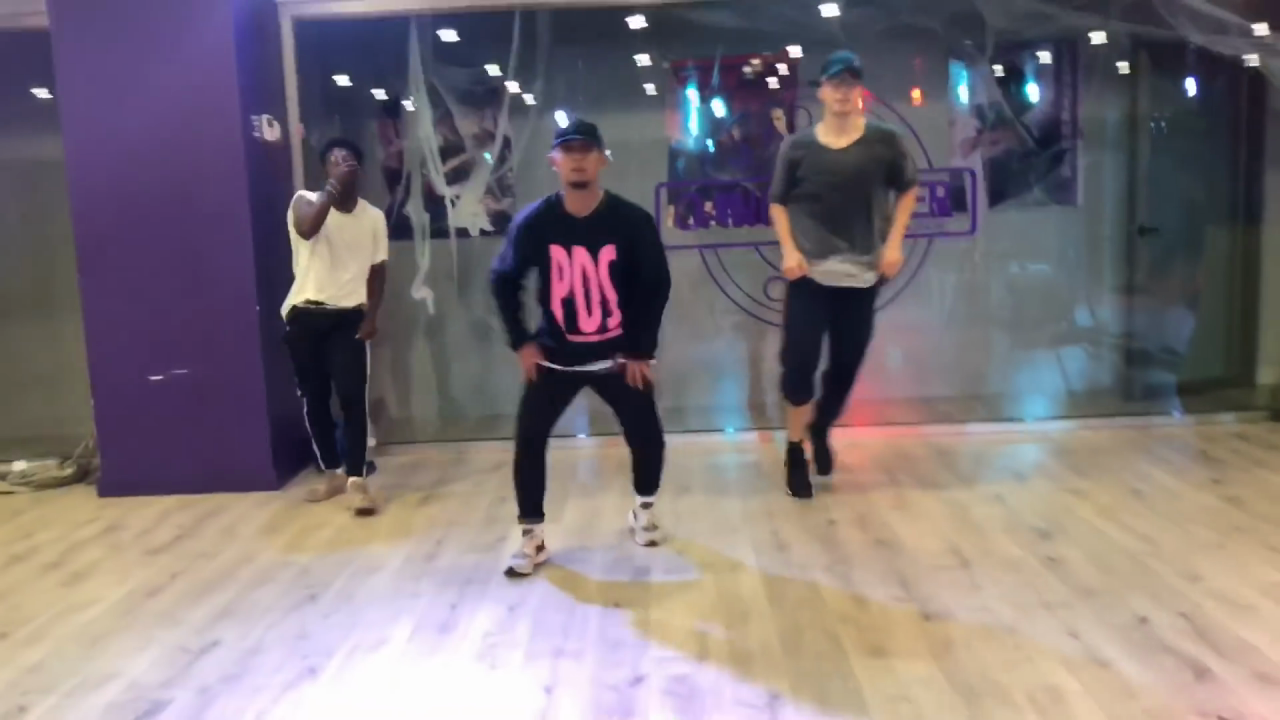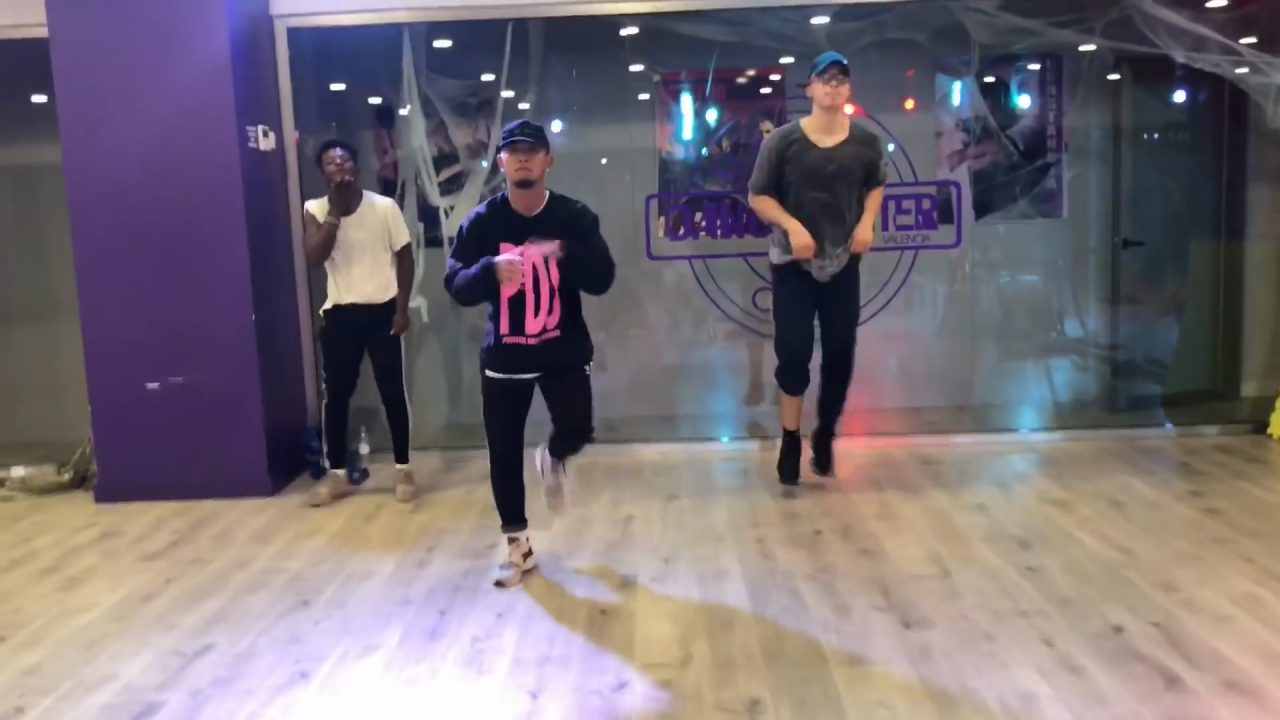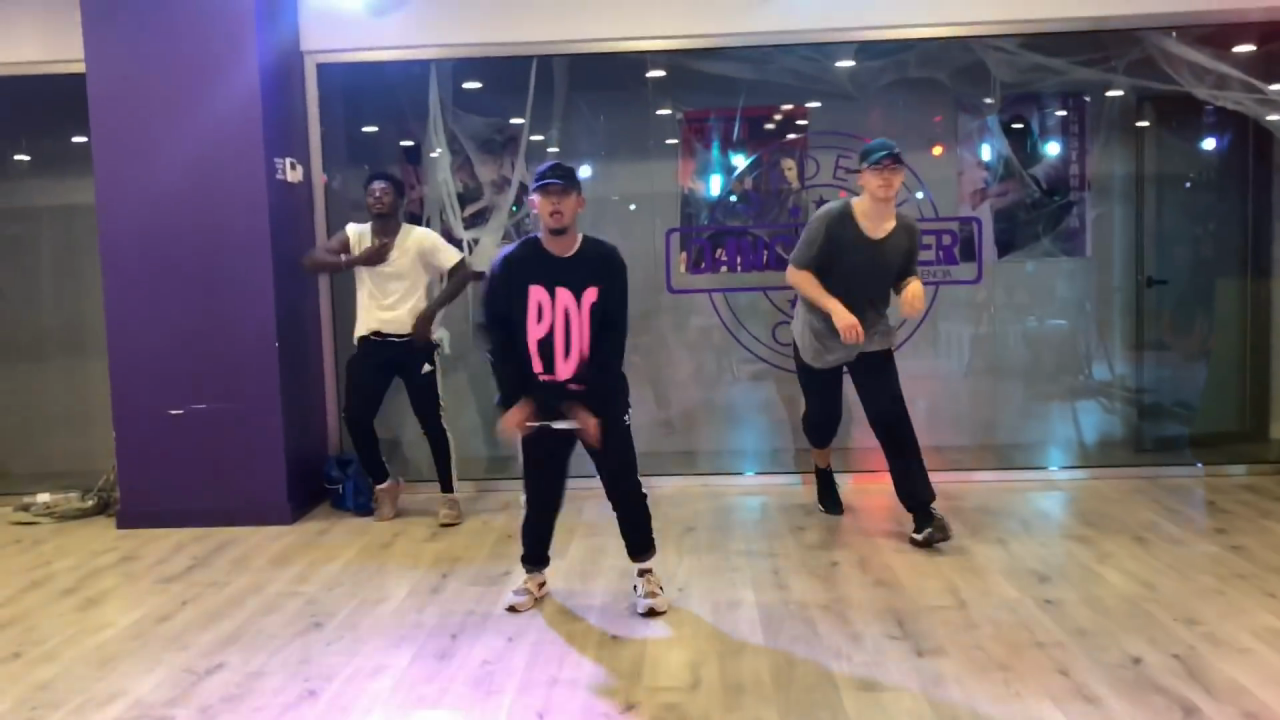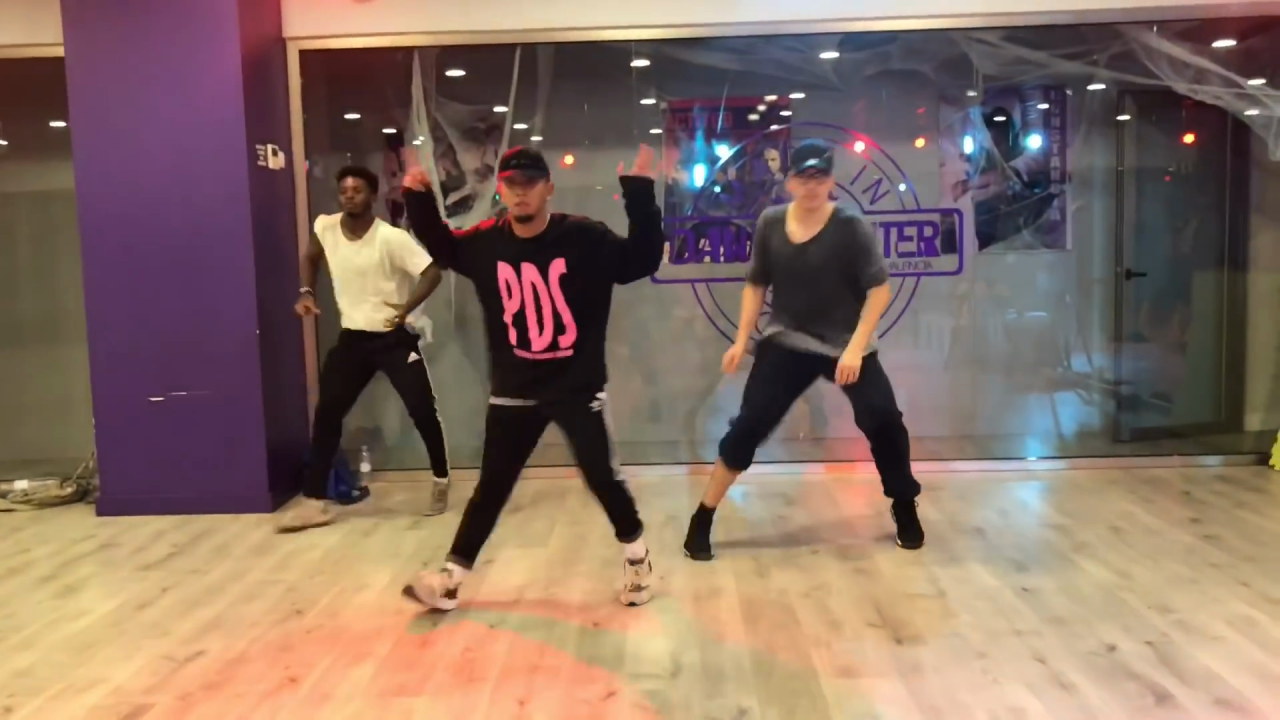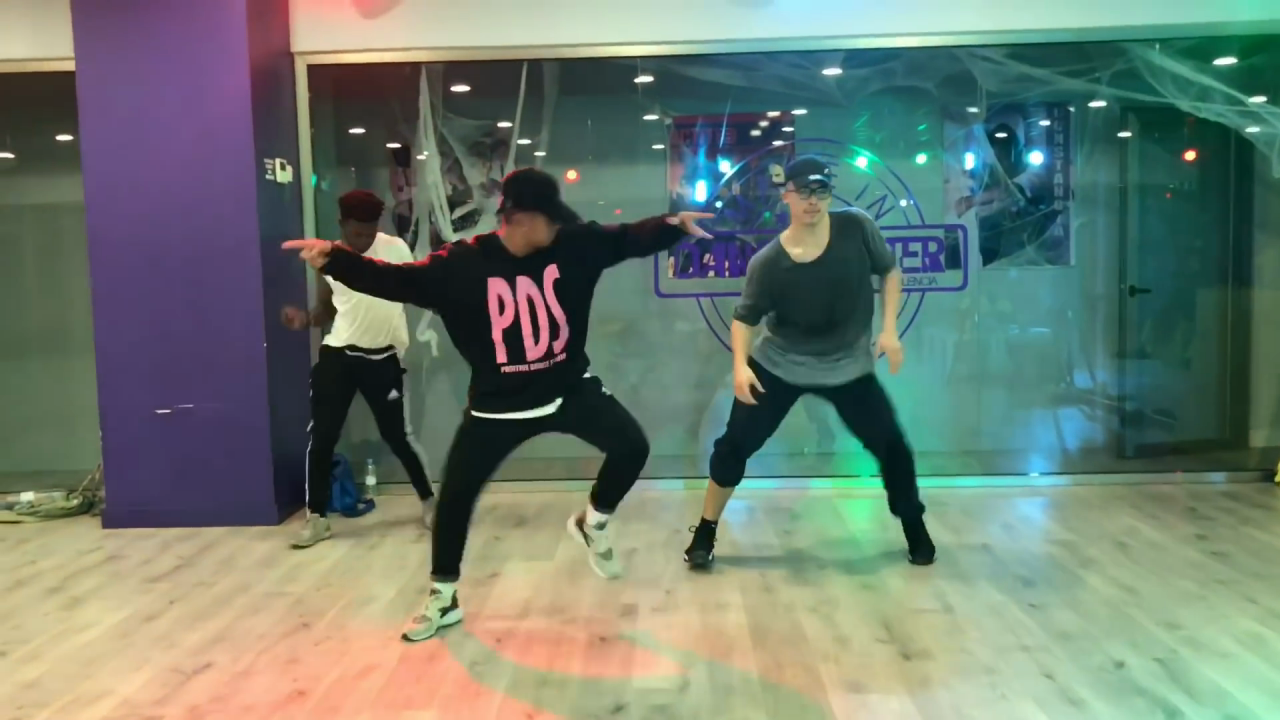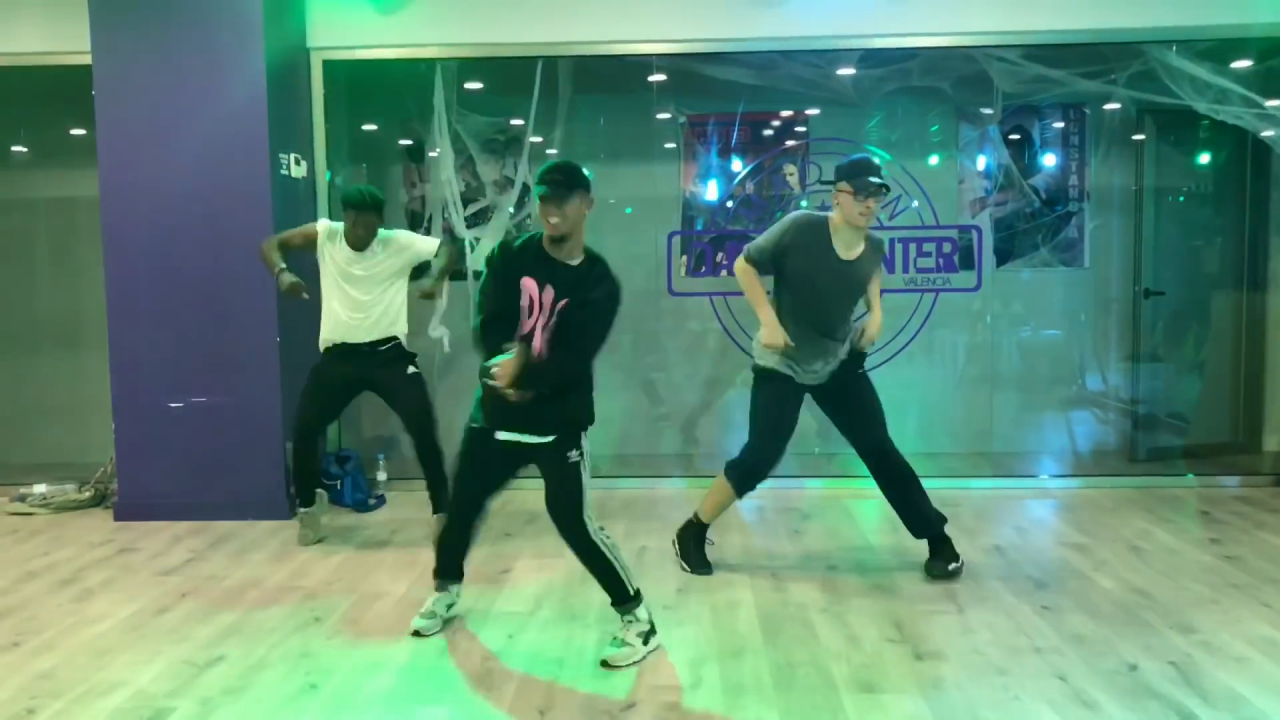
dt=0.4s
person 1, frame 1
left shoulder: (632, 221)
right shoulder: (534, 221)
left elbow: (656, 285)
right elbow: (505, 279)
left wrist: (643, 348)
right wrist: (520, 339)
left hip: (616, 353)
right hip: (556, 353)
left knee: (646, 435)
right knee: (530, 439)
left ankle: (644, 510)
right ankle: (532, 535)
person 1, frame 2
left shoulder: (572, 215)
right shoulder: (481, 221)
left elbow: (600, 280)
right elbow: (458, 286)
left wrist: (576, 256)
right wrist: (496, 267)
left hip: (563, 350)
right hip: (504, 355)
left knee: (576, 430)
right knee: (504, 453)
left ankle: (553, 463)
right ankle: (517, 546)
person 1, frame 3
left shoulder: (606, 260)
right shoulder: (510, 266)
left elbow: (612, 336)
right elbow: (499, 340)
left wrist: (589, 401)
right wrist: (514, 400)
left hip: (601, 401)
right hip: (540, 405)
left knee: (625, 490)
right knee: (541, 500)
left ankle: (645, 574)
right ankle: (534, 574)
person 1, frame 4
left shoulder: (582, 238)
right shoulder: (486, 241)
left elbow: (640, 262)
right elbow: (440, 243)
left wrist: (639, 191)
right wrist: (420, 196)
left hip: (576, 384)
right hip: (513, 388)
left knee: (600, 477)
right knee: (493, 483)
left ankle: (636, 558)
right ankle: (449, 579)
person 1, frame 5
left shoulder: (573, 244)
right shoulder: (463, 262)
left elbow: (627, 239)
right elbow: (396, 281)
left wrist: (670, 225)
right wrist: (332, 259)
left hip: (568, 388)
right hip: (496, 402)
left knee: (631, 445)
right knee: (455, 496)
left ankle: (594, 522)
right ankle: (442, 599)
person 1, frame 6
left shoulder: (598, 283)
right shoulder: (513, 256)
left elbow: (573, 354)
right elbow: (489, 323)
left wrist: (524, 377)
right wrist: (503, 362)
left hip: (559, 420)
right hip: (496, 414)
left knee: (574, 524)
right knee: (462, 512)
left ankle: (637, 622)
right ankle: (445, 591)
person 2, frame 1
left shoulder: (885, 141)
right shoulder: (798, 146)
left elbow: (907, 191)
right elbow: (778, 201)
left wrist: (895, 242)
right wrist: (788, 248)
left hip: (862, 273)
right hip: (809, 272)
left knee: (846, 363)
right knee: (799, 359)
left ankle: (819, 432)
right ankle: (796, 452)
person 2, frame 2
left shoulder: (866, 141)
right shoulder: (784, 140)
left elbow: (875, 186)
right elbow: (757, 196)
left wrist: (867, 222)
right wrist: (791, 226)
left hip: (842, 259)
right hip: (793, 261)
left knee: (841, 350)
right knee: (794, 350)
left ankle: (824, 438)
right ankle: (791, 440)
person 2, frame 3
left shoulder: (907, 231)
right shoulder: (832, 218)
left elbow: (903, 281)
right elbow: (796, 271)
left wrist: (915, 291)
right wrist: (835, 308)
left hip: (872, 340)
right hip: (818, 337)
left knee: (893, 421)
right knee: (821, 421)
left ankle: (924, 514)
right ankle: (823, 474)
person 2, frame 4
left shoulder: (849, 227)
right shoulder: (769, 223)
left elbow: (880, 287)
right elbow: (756, 283)
left wrist: (857, 345)
right wrist: (740, 340)
left hip: (845, 345)
right hip: (786, 341)
left knee: (884, 419)
right knee: (749, 427)
left ankle: (904, 506)
right ankle: (703, 518)
person 2, frame 5
left shoulder: (855, 226)
right shoulder: (768, 261)
left elbow: (890, 272)
right elbow: (745, 319)
left wrist: (889, 327)
right wrist: (742, 366)
left hip: (849, 362)
right hip: (782, 364)
left knee: (890, 442)
right knee: (736, 444)
left ankle: (912, 521)
right ankle: (704, 532)
person 2, frame 6
left shoulder: (873, 246)
right shoulder: (801, 228)
right elbow: (746, 265)
left wrist: (874, 309)
right wrist: (768, 321)
left hip: (839, 361)
right hip: (781, 362)
left knee: (879, 450)
right knee: (762, 456)
left ankle: (937, 539)
right ankle: (694, 531)
person 3, frame 1
left shoulder: (374, 217)
right shoulder: (306, 201)
left elbow: (377, 271)
right elbow: (306, 231)
left wrist: (371, 314)
right wrist: (332, 190)
left hip: (348, 316)
right hip: (306, 314)
left knee: (352, 395)
right knee: (314, 398)
left ankle: (357, 480)
right ankle: (334, 472)
person 3, frame 2
left shoulder: (384, 207)
right shoulder: (315, 211)
left elbow: (405, 257)
right elbow: (315, 259)
left wrist: (402, 307)
right wrist: (335, 213)
left hip: (382, 311)
right hip: (340, 313)
left knee: (392, 392)
right knee: (336, 394)
left ankle: (403, 470)
right ankle: (337, 474)
person 3, frame 3
left shoulder: (423, 238)
right shoulder: (354, 233)
left elbow: (461, 272)
right elbow: (313, 261)
left wrist: (431, 309)
right wrist: (354, 258)
left hip: (413, 342)
right hip: (371, 344)
left knee: (431, 420)
right knee: (356, 417)
left ankle: (449, 496)
right ankle: (385, 486)
person 3, frame 4
left shoulder: (391, 237)
right shoulder: (325, 227)
left elbow: (432, 271)
right elbow: (310, 258)
left wrist: (408, 306)
right wrist: (306, 291)
left hip: (394, 336)
right hip: (353, 337)
left knee: (423, 409)
right knee: (327, 413)
left ankle: (441, 482)
right ankle: (315, 501)
person 3, frame 5
left shoulder: (395, 248)
right elbow: (325, 310)
right wrist: (299, 318)
left hip: (383, 358)
right hip: (337, 355)
left knee: (396, 438)
right knee: (323, 435)
left ankle: (427, 500)
right ankle: (316, 518)
person 3, frame 6
left shoulder: (400, 243)
right shoulder: (322, 235)
left elbow: (449, 251)
right elbow: (271, 244)
left wrist: (438, 282)
right wrist: (283, 273)
left hip: (387, 351)
right hip: (338, 353)
left knee: (423, 428)
right knee: (304, 431)
left ankle: (443, 514)
right ankle: (309, 509)
